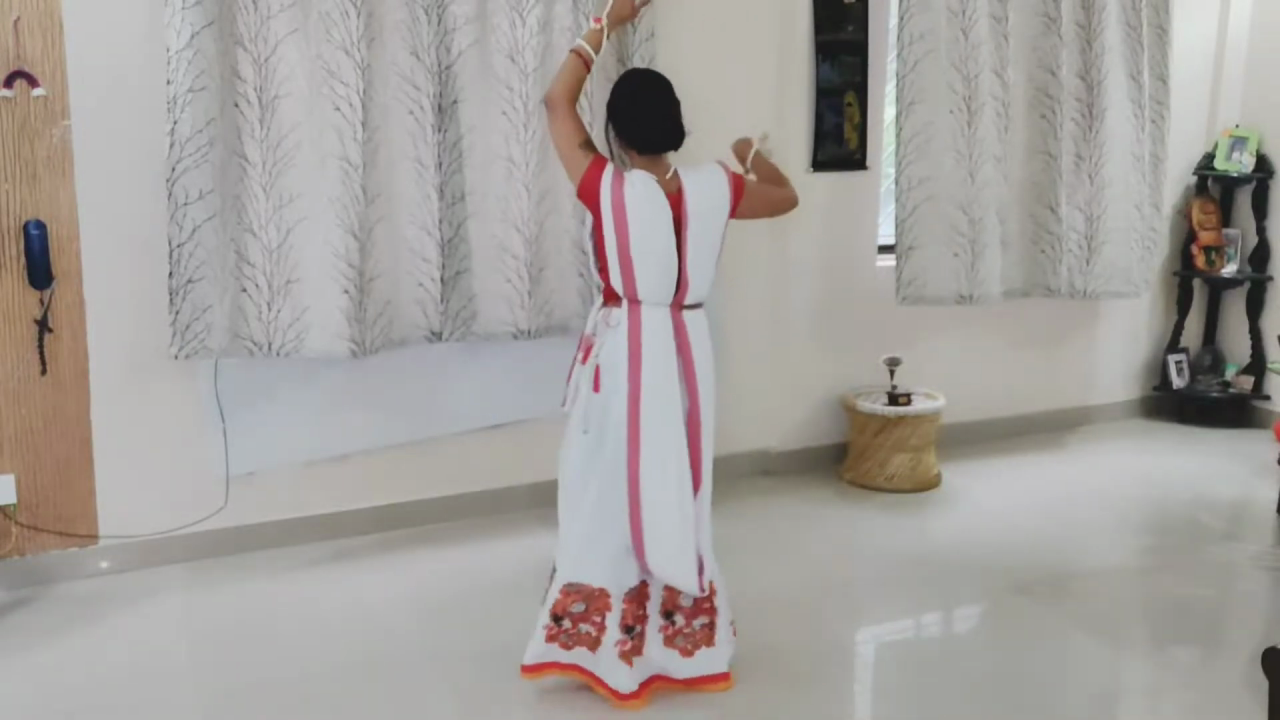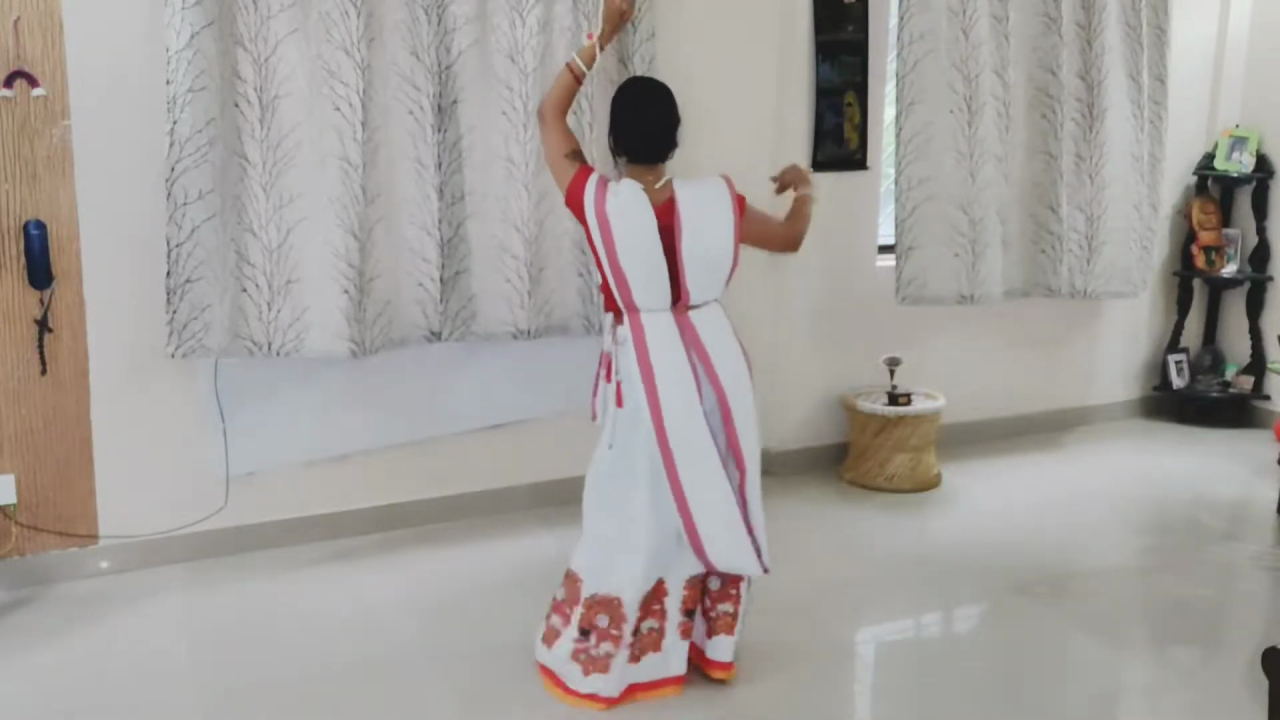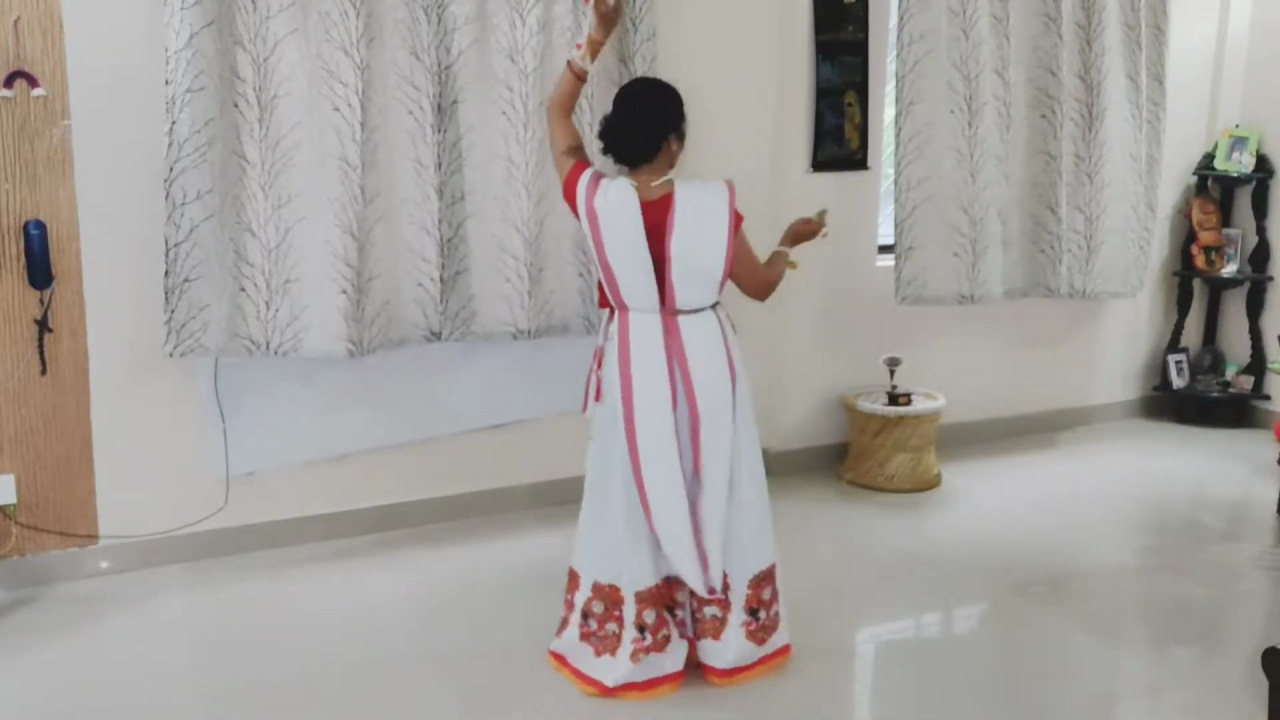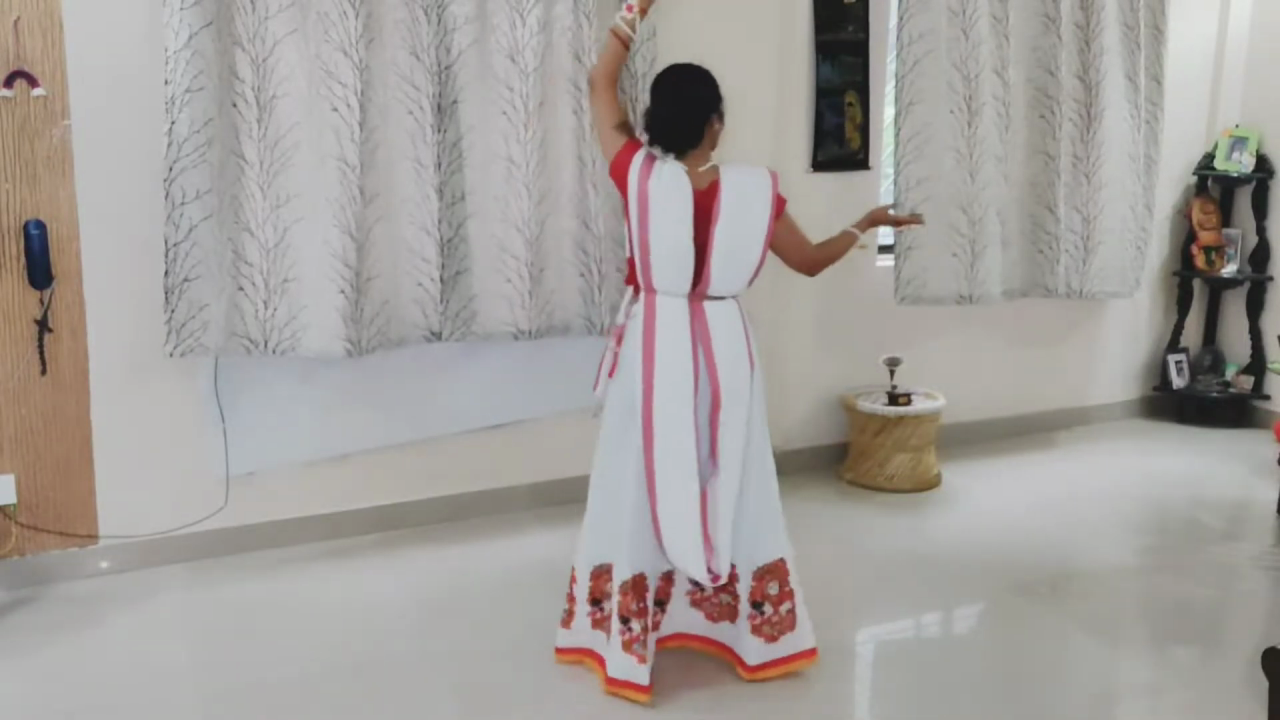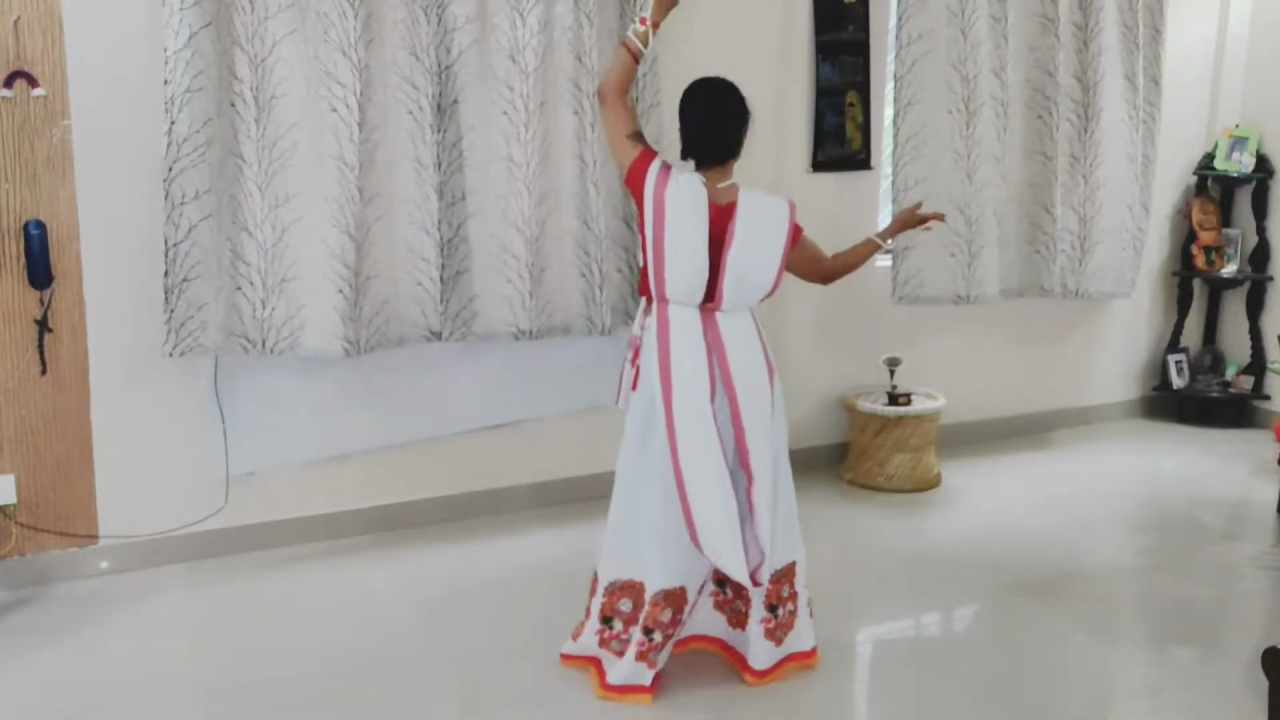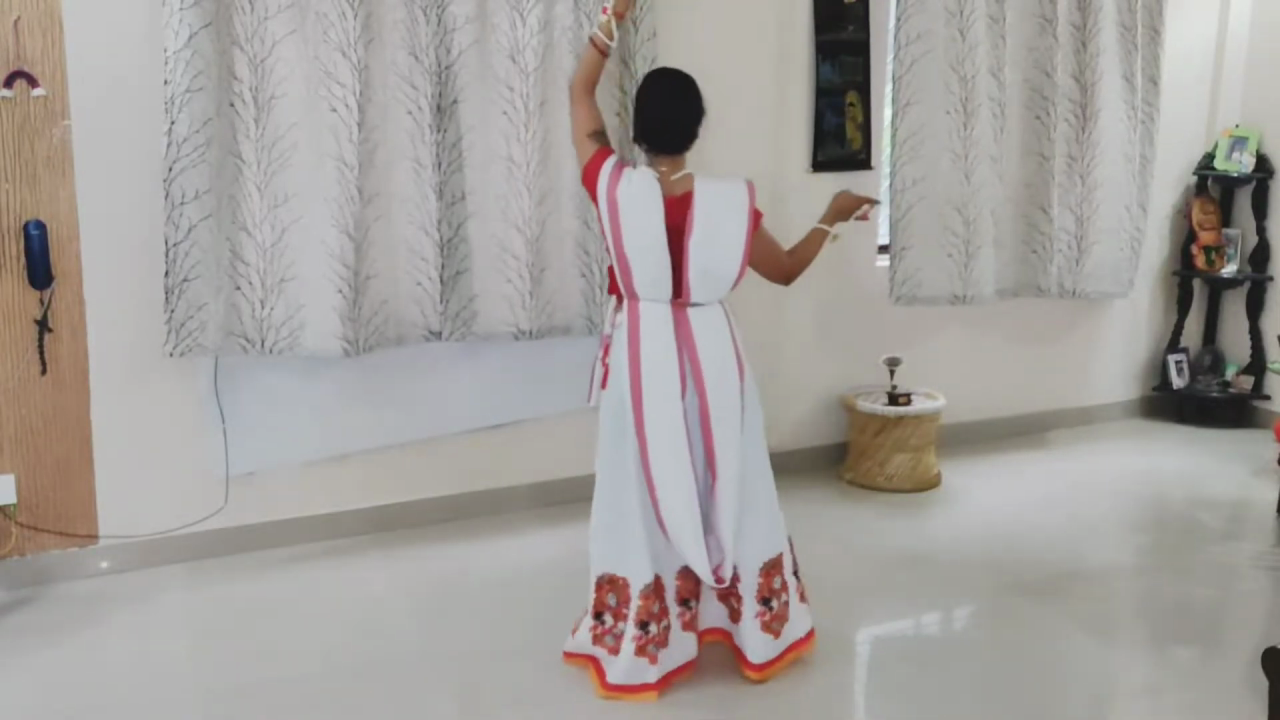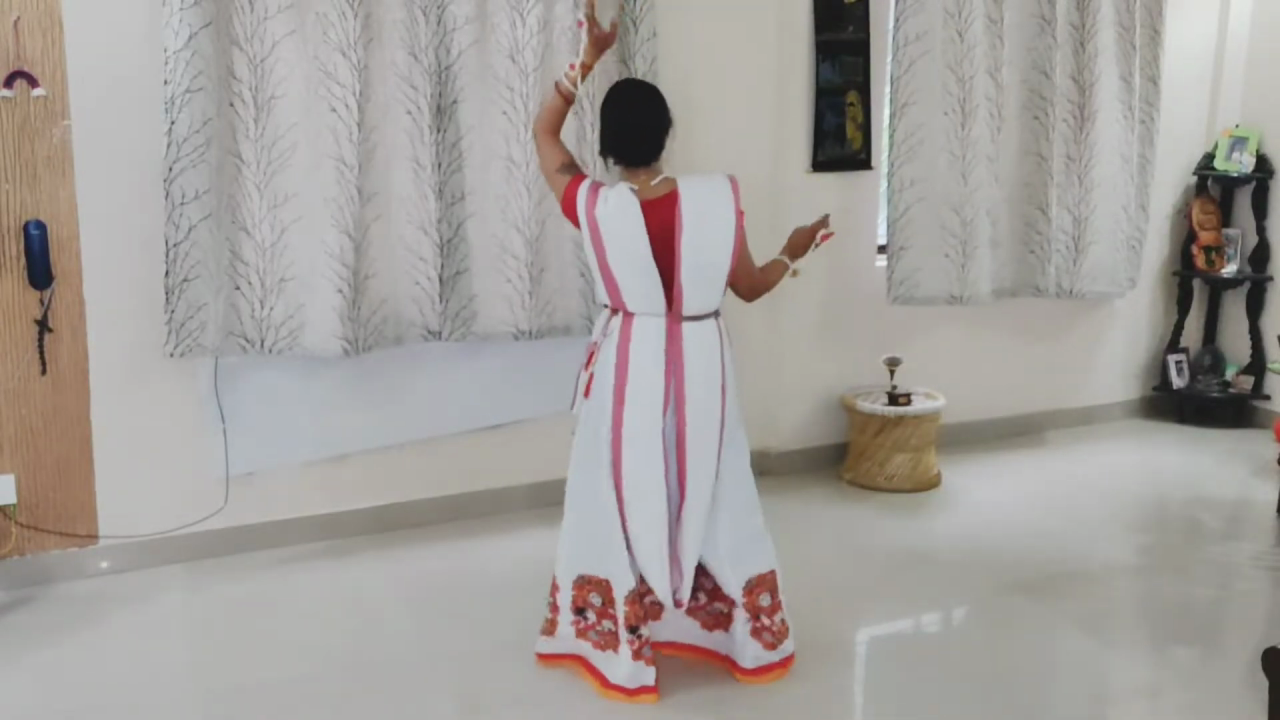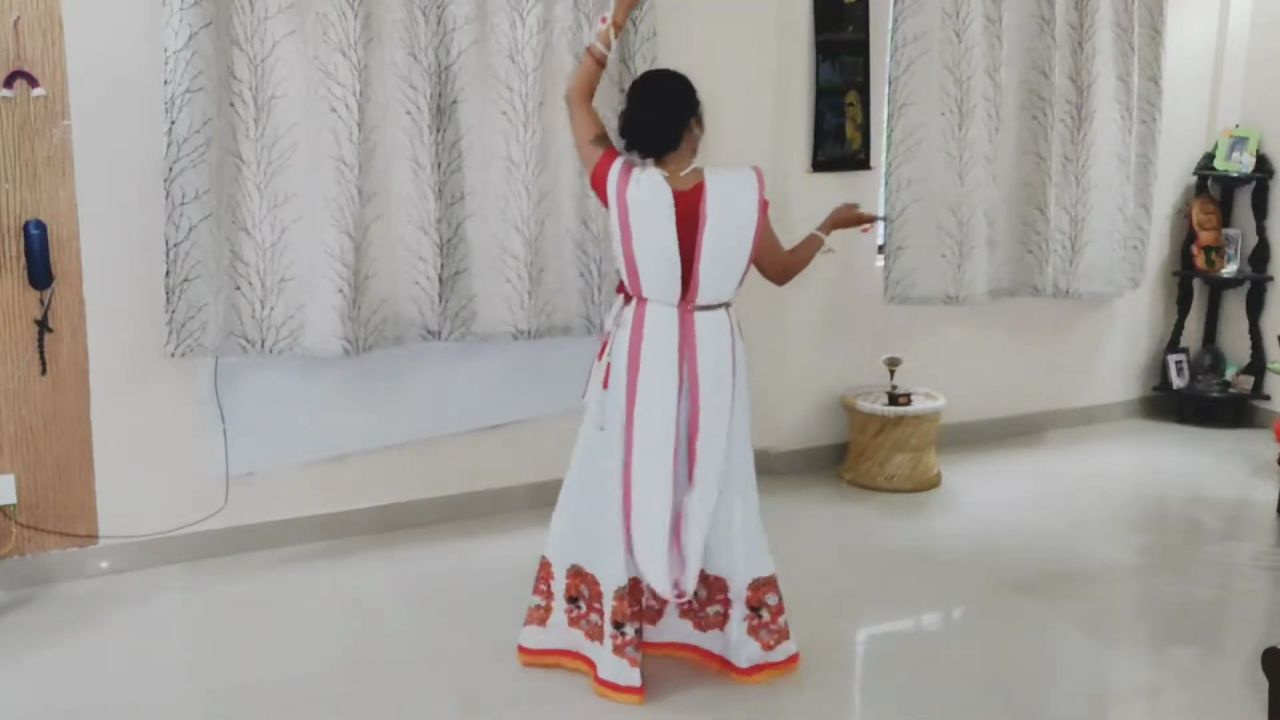
dt=0.3s
person 1, frame 1
left shoulder: (610, 190)
right shoulder: (712, 188)
left elbow: (557, 102)
right elbow: (786, 198)
right wrist: (753, 159)
left hip: (622, 356)
right hip: (687, 356)
left knee: (608, 502)
right knee: (675, 501)
left ankle: (610, 653)
right ankle: (685, 648)
person 1, frame 2
left shoulder: (597, 202)
right shoulder: (713, 199)
left elbow: (550, 117)
right elbow: (787, 237)
right wrist: (803, 191)
left hip: (646, 366)
right hip: (713, 361)
left knee: (631, 509)
right knee: (715, 498)
left ankle: (612, 656)
right ankle: (717, 643)
person 1, frame 3
left shoulder: (595, 199)
right shoulder: (712, 203)
left elbow: (557, 114)
right elbow: (760, 287)
right wrist: (791, 242)
left hip: (634, 366)
right hip: (703, 365)
left knee: (629, 502)
right knee: (718, 498)
left ankle: (623, 651)
right ankle: (731, 643)
person 1, frame 4
left shoulder: (640, 177)
right shoulder: (754, 192)
left elbow: (600, 85)
right elbow: (809, 261)
right wrist: (866, 225)
left hip: (651, 351)
right hip: (721, 349)
left knee: (636, 490)
right knee: (731, 490)
left ankle: (622, 646)
right ankle: (761, 638)
person 1, frame 5
left shoulder: (656, 187)
right shoulder: (770, 217)
left elbow: (611, 97)
right elbow: (827, 271)
right wrist: (890, 231)
left hip: (668, 363)
right hip: (737, 362)
left knee: (659, 501)
right knee: (752, 497)
left ankle: (626, 654)
right ankle: (766, 644)
person 1, frame 6
left shoulder: (614, 187)
right shoulder: (728, 202)
left elbow: (579, 96)
right elbow: (785, 270)
right wrist: (830, 219)
left hip: (641, 356)
right hip: (711, 354)
left knee: (642, 496)
right knee: (732, 490)
left ankle: (632, 655)
right ankle: (763, 639)
person 1, frame 7
left shoulder: (593, 205)
right shoulder: (713, 200)
left elbow: (543, 134)
right elbow: (750, 288)
left wrist: (587, 60)
right wrist: (793, 250)
left hip: (627, 367)
right hip: (698, 365)
left knee: (612, 504)
right knee: (714, 501)
left ankle: (622, 657)
right ankle: (755, 645)
person 1, frame 8
left shoulder: (623, 188)
right shoulder: (739, 193)
left elbow: (577, 103)
right elbow: (782, 270)
right wrist: (828, 227)
left hip: (638, 355)
right hip: (708, 357)
left knee: (618, 493)
right knee: (713, 496)
left ankle: (612, 653)
right ankle: (749, 641)
